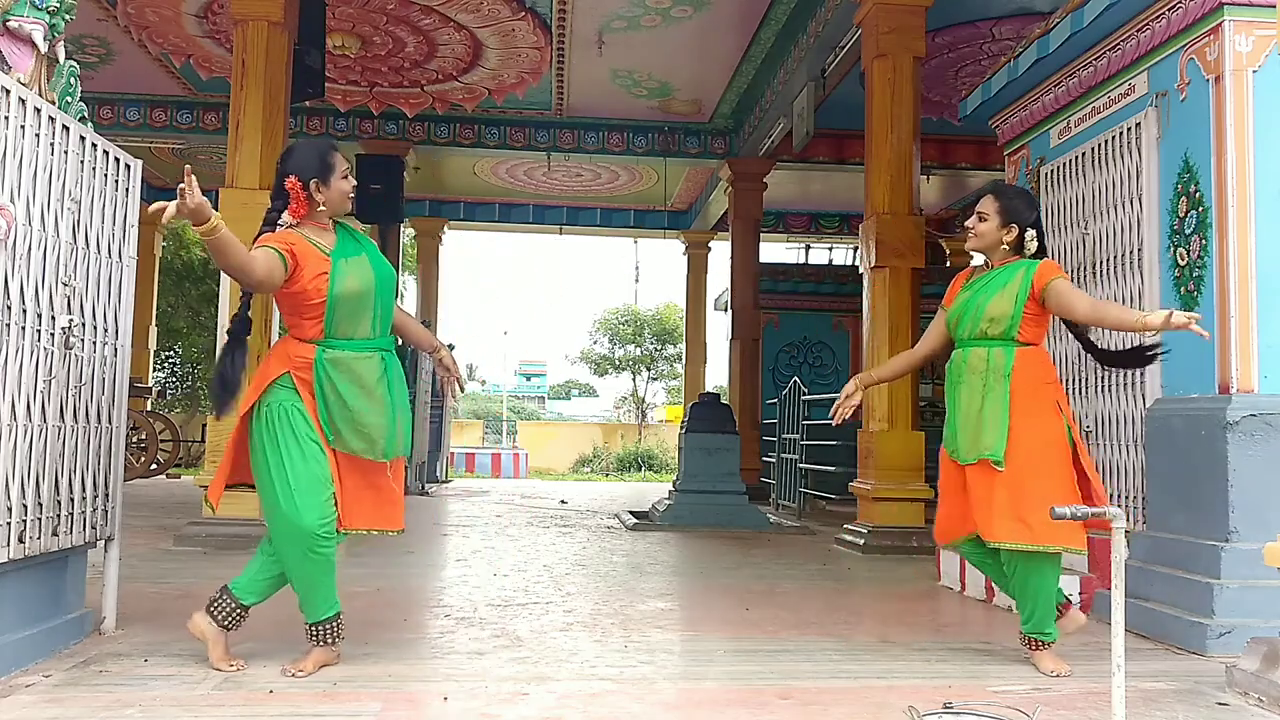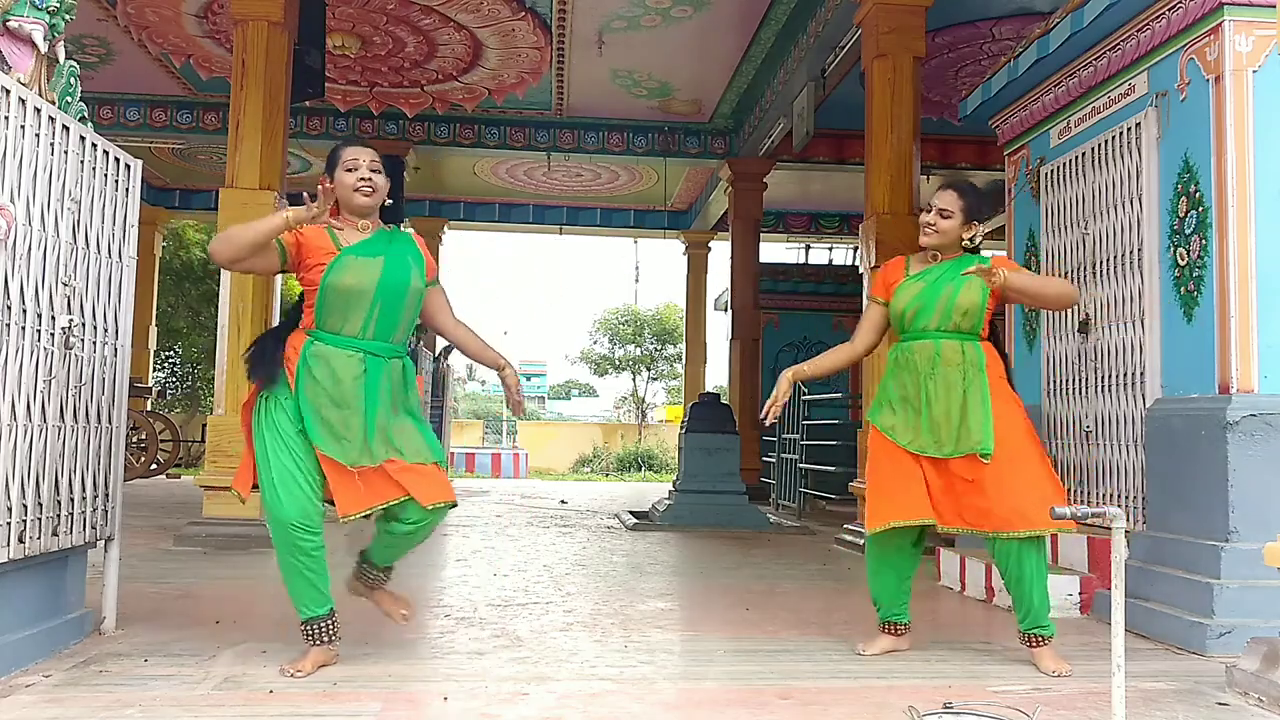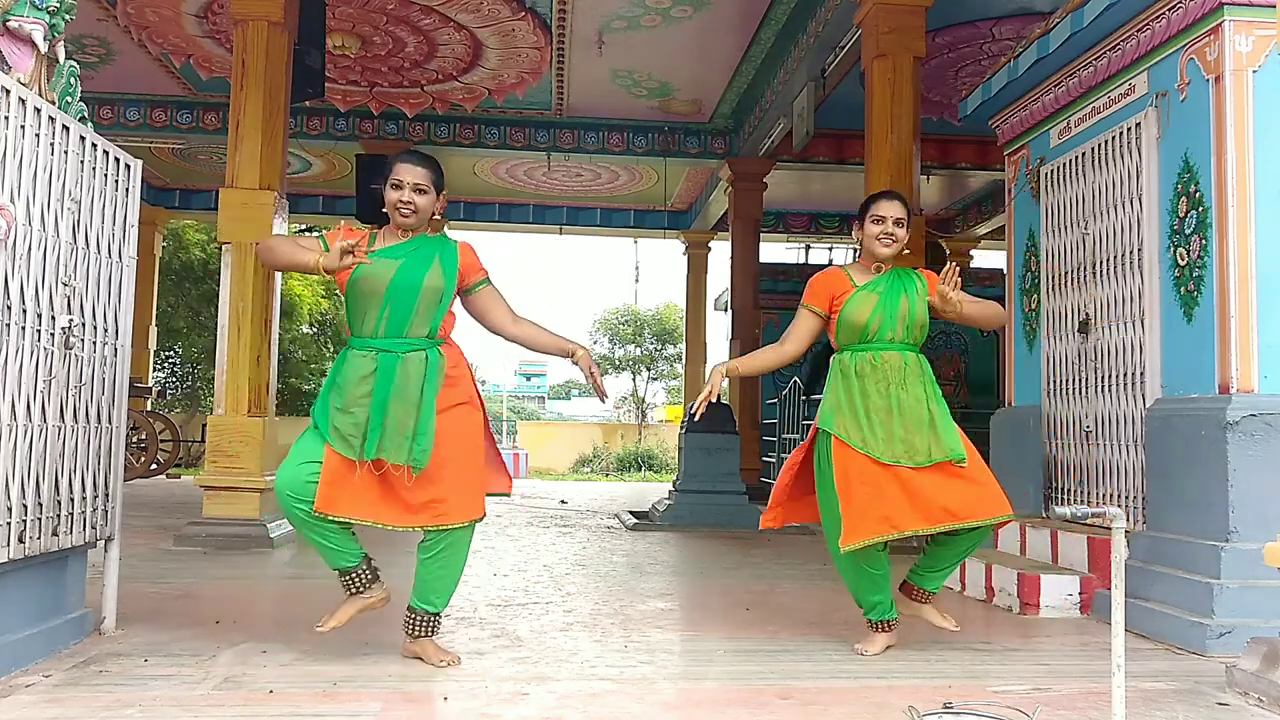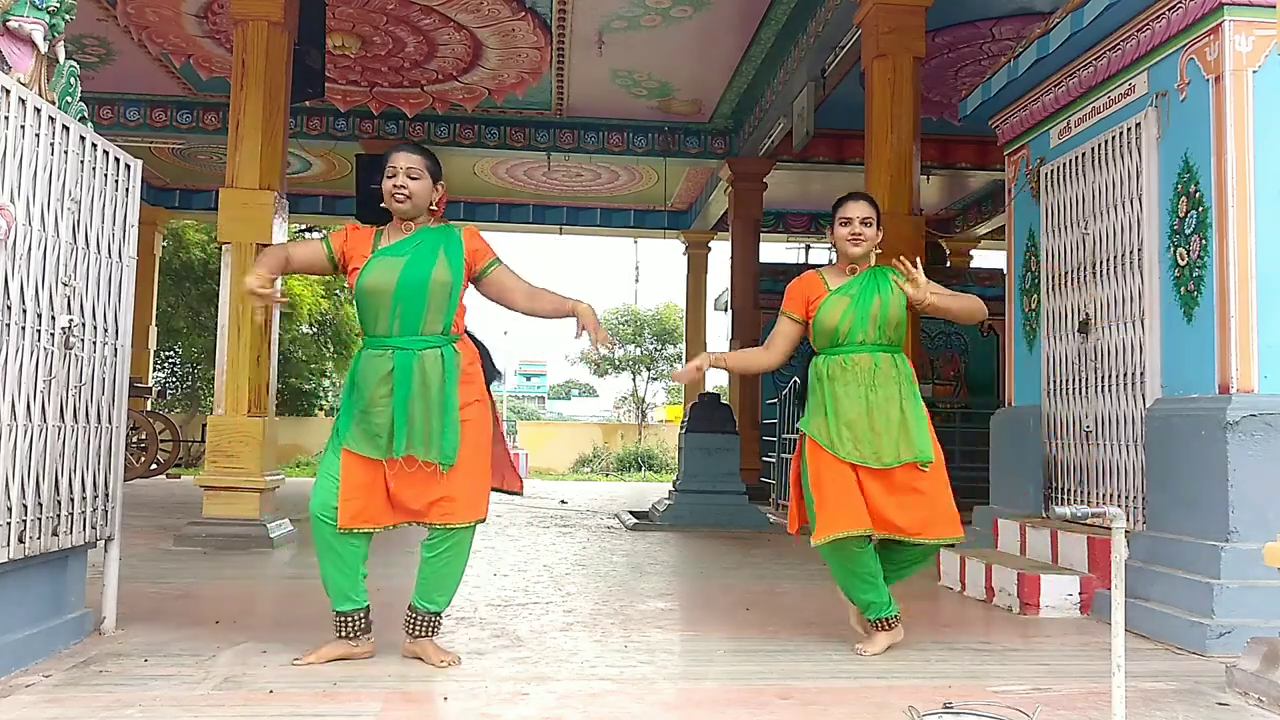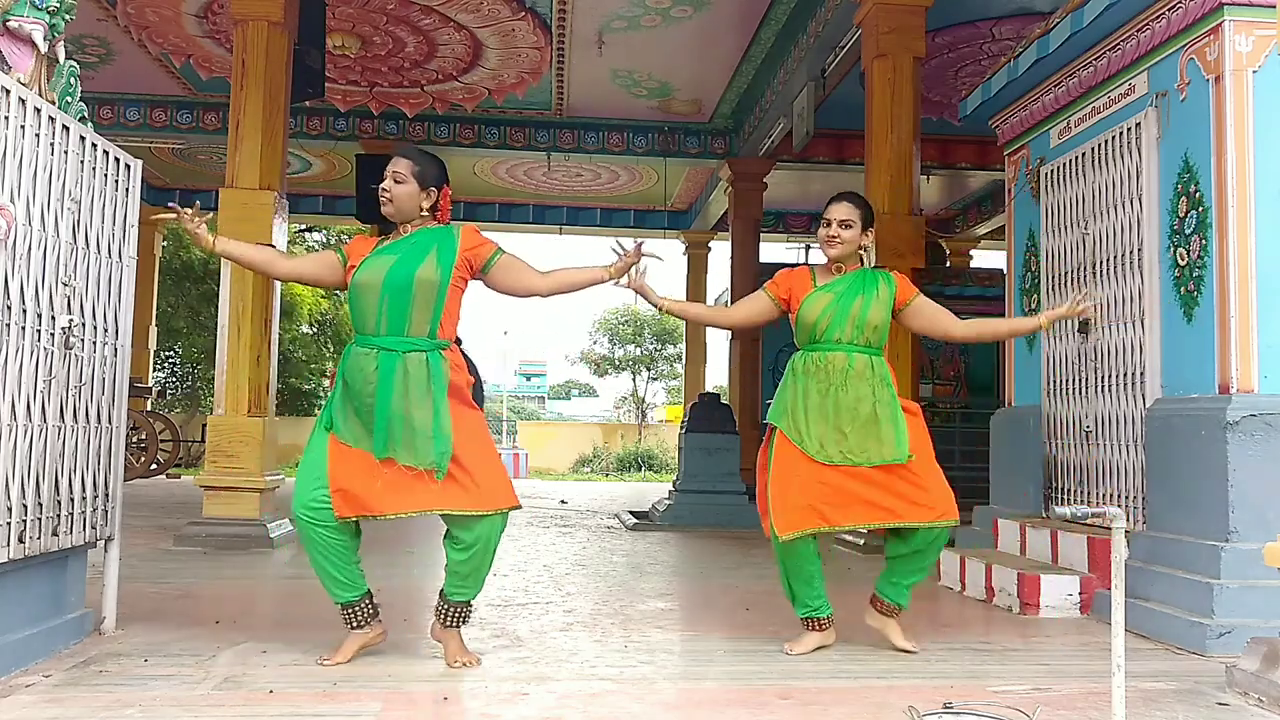
dt=0.4s
person 1, frame 1
left shoulder: (357, 240)
right shoulder: (284, 247)
left elbow: (389, 309)
right elbow: (244, 271)
left wrist: (437, 348)
right wrist: (208, 222)
left hip: (365, 396)
right hip: (305, 395)
left knee: (329, 524)
right knee: (306, 520)
left ankle: (221, 615)
right ankle: (324, 638)
person 1, frame 2
left shoulder: (410, 247)
right shoulder: (308, 240)
left elbow: (447, 323)
right elbow: (223, 252)
left wrist: (501, 364)
right wrist: (296, 218)
left hip: (385, 395)
right hip: (308, 390)
left knee: (427, 498)
right knee: (294, 515)
left ankle: (371, 572)
right ankle: (320, 638)
person 1, frame 3
left shoulder: (455, 255)
right shoulder: (352, 243)
left elbow: (508, 323)
right elbow: (268, 249)
left wrist: (573, 349)
right wrist: (321, 262)
left hip: (435, 393)
right hip: (358, 391)
left knee: (449, 513)
right knee: (297, 487)
left ankle: (420, 632)
right ankle: (364, 581)
person 1, frame 4
left shoulder: (461, 241)
right shoulder: (356, 241)
left elbow: (522, 295)
right elbow: (281, 251)
left wrist: (574, 306)
right wrist: (260, 273)
left hip: (446, 390)
right hip: (376, 390)
left knee: (452, 512)
right knee: (333, 506)
left ankle: (421, 632)
right ankle: (351, 632)
person 1, frame 5
left shoulder: (460, 242)
right shoulder: (363, 250)
left elbow: (537, 283)
right elbow: (287, 266)
left wrist: (611, 271)
right wrist: (209, 238)
left hip: (434, 394)
right hip: (359, 395)
left knee: (487, 507)
right knee: (313, 507)
left ankle: (449, 621)
right ankle: (363, 622)
person 2, frame 1
left shoulder: (1038, 273)
right shoulder: (962, 282)
left elbow: (1084, 309)
right elbow: (923, 349)
left wrist: (1143, 319)
right wrist: (865, 378)
left hip: (1020, 408)
right hip: (966, 412)
left knee: (1023, 522)
right knee: (969, 529)
left ankle: (1039, 639)
right ankle: (1057, 608)
person 2, frame 2
left shoulder: (989, 269)
right shoulder: (893, 271)
left elbow: (1070, 295)
right elbow: (858, 344)
left wrist: (1008, 281)
right wrist: (794, 373)
left hip: (972, 402)
right hip: (905, 404)
left knee: (1010, 509)
right knee: (893, 516)
left ankle: (1037, 636)
right ankle: (893, 626)
person 2, frame 3
left shoulder: (923, 283)
right shoulder: (829, 282)
left elbow: (997, 316)
right elbow: (788, 348)
left wrist: (958, 308)
right wrist: (727, 368)
left hip: (917, 410)
right hip: (854, 412)
left knee: (976, 507)
right knee: (858, 523)
left ankle: (918, 589)
right ankle: (882, 620)
person 2, frame 4
left shoulder: (900, 280)
right shoulder: (807, 286)
left elbow: (976, 311)
right elbow: (770, 355)
left wrist: (929, 297)
right wrist: (713, 359)
left hip: (896, 413)
right hip: (833, 415)
left knee: (920, 522)
right knee: (843, 523)
left ankle: (867, 598)
right ankle: (885, 619)
person 2, frame 5
left shoulder: (890, 285)
right shoulder: (792, 281)
left elbow: (956, 329)
right elbow: (728, 318)
left wrist: (1040, 322)
right wrist: (657, 301)
left hip: (872, 414)
right hip: (805, 414)
left knee: (930, 514)
right knee: (790, 518)
left ankle: (887, 604)
right ankle: (816, 621)
